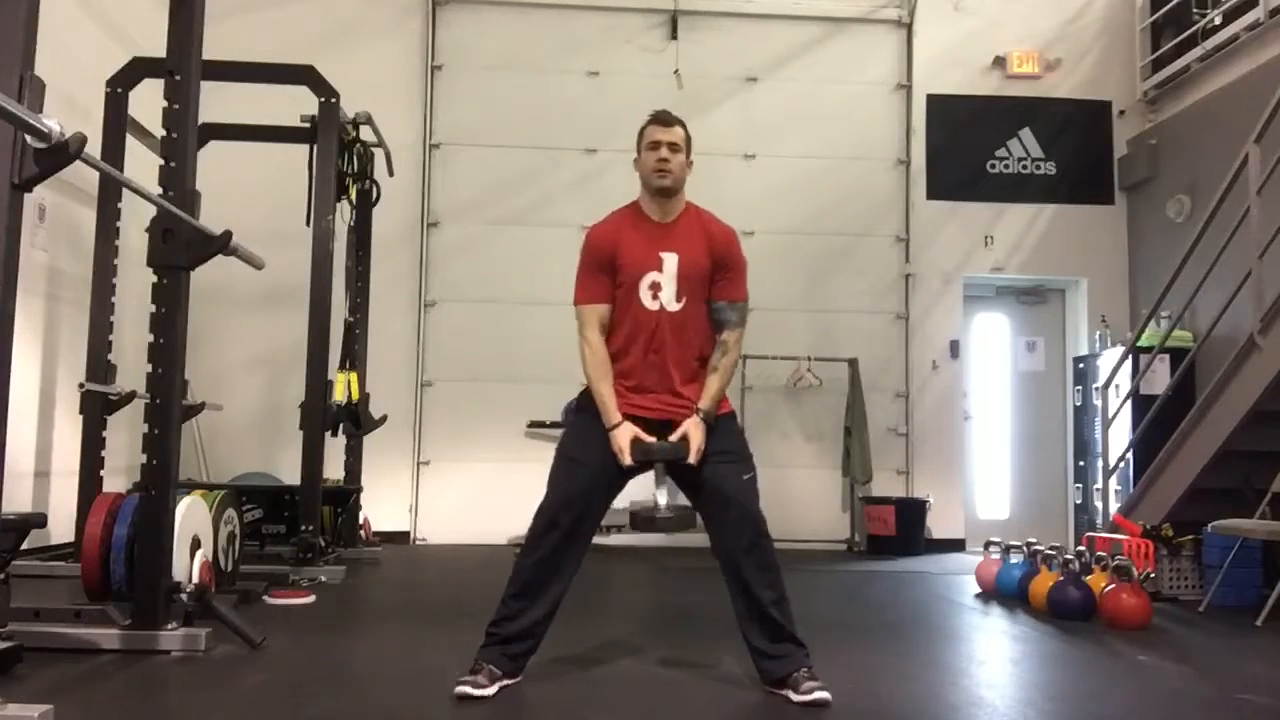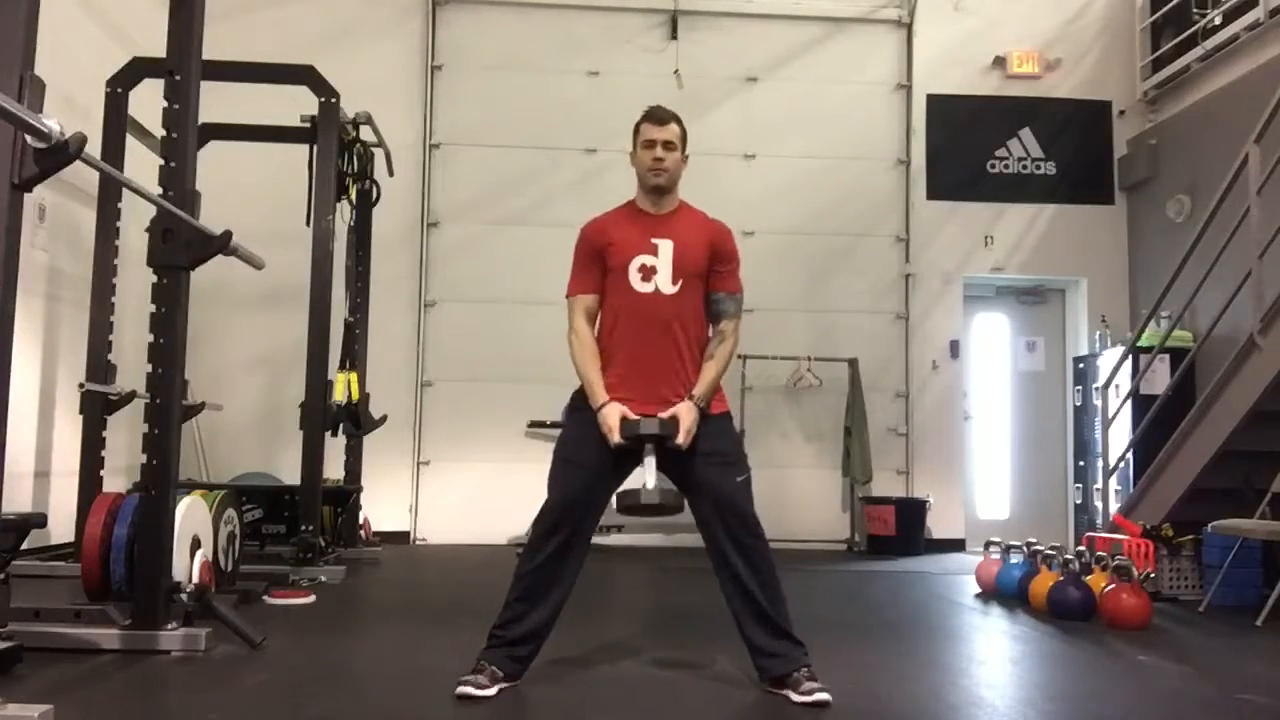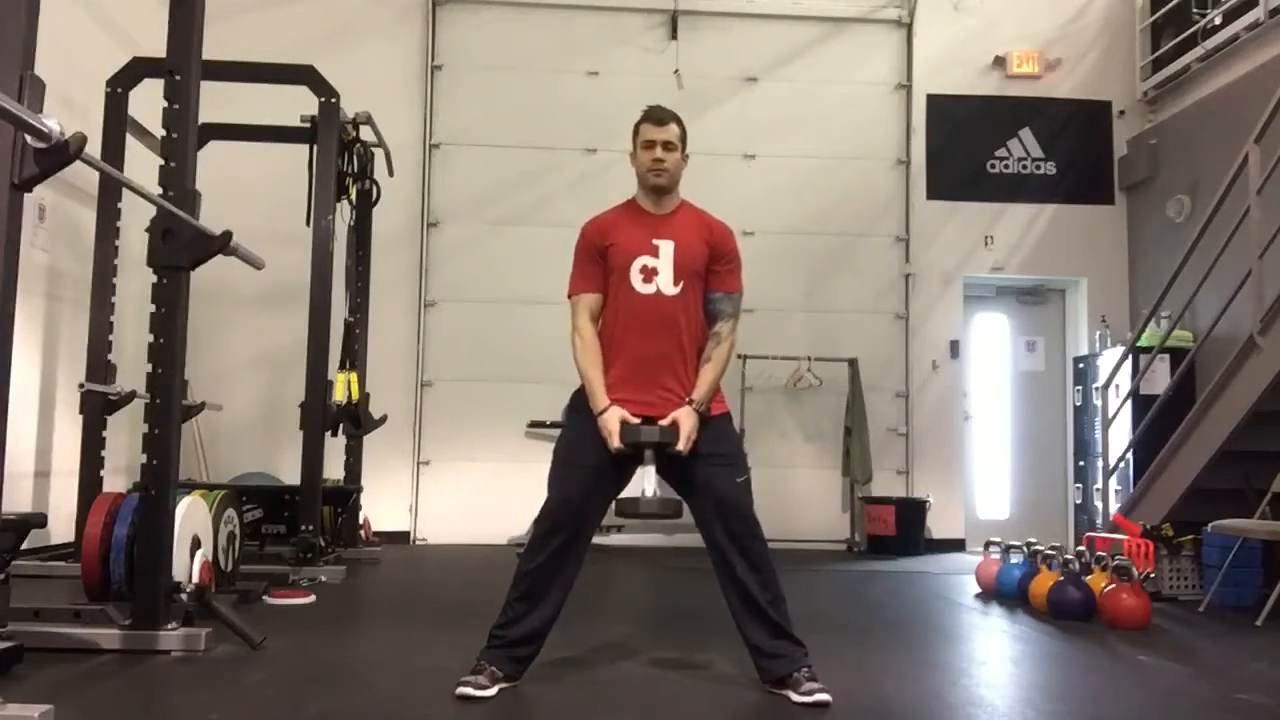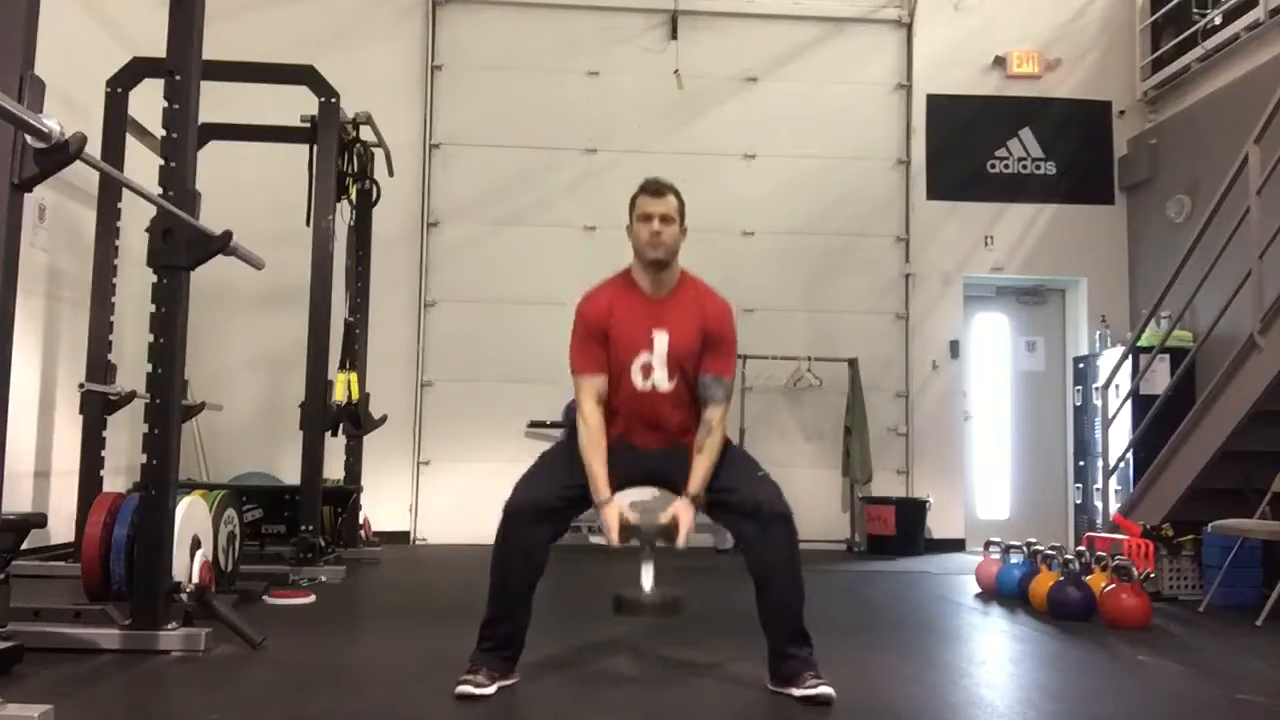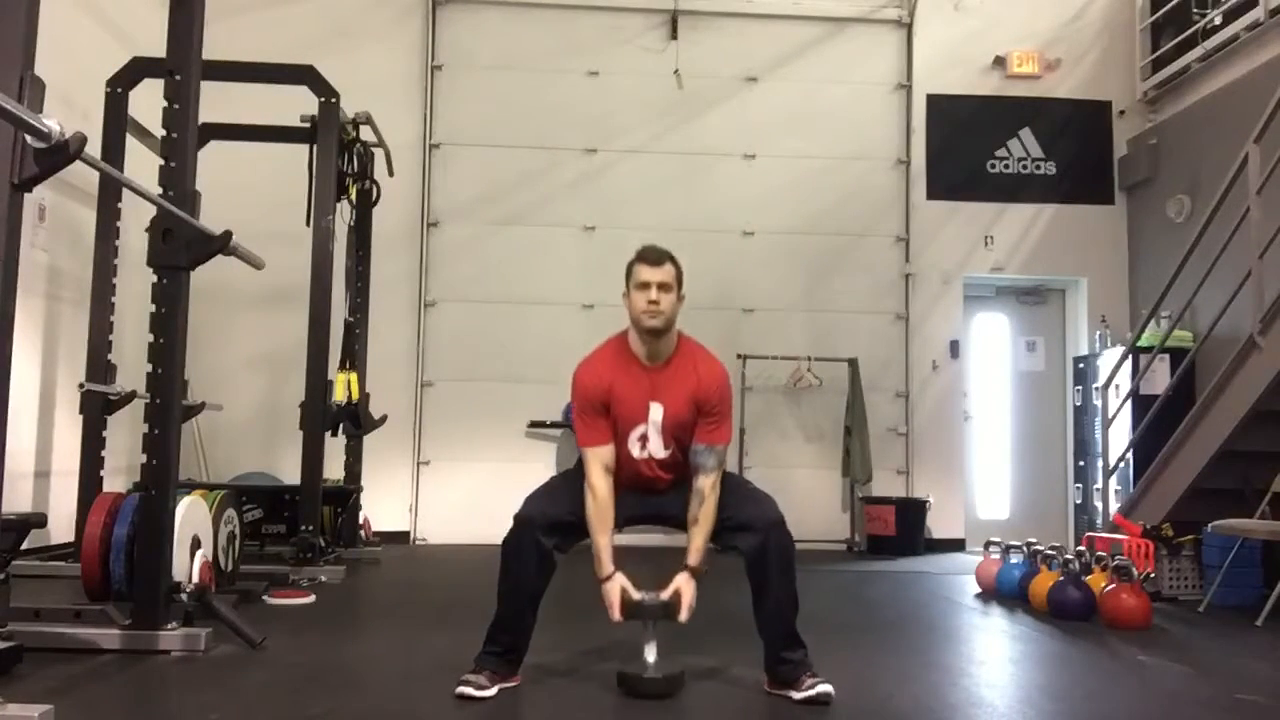
dt=0.4s
person 1, frame 1
left shoulder: (719, 239)
right shoulder: (605, 237)
left elbow: (730, 335)
right elbow: (592, 334)
left wrist: (702, 416)
right wrist: (614, 421)
left hip: (699, 413)
right hip: (614, 411)
left knee: (744, 531)
right knee: (557, 525)
left ankle: (787, 665)
right ankle: (499, 658)
person 1, frame 2
left shoulder: (713, 236)
right shoulder: (599, 233)
left elbow: (726, 328)
right elbow: (581, 324)
left wrist: (696, 402)
right wrist: (601, 403)
left hip: (696, 410)
right hip: (607, 408)
left knee: (738, 531)
right knee: (559, 528)
left ankle: (786, 666)
right ankle: (501, 659)
person 1, frame 3
left shoulder: (714, 235)
right shoulder: (600, 232)
left elbow: (724, 329)
right elbow: (584, 325)
left wrist: (696, 407)
right wrist: (603, 407)
left hip: (696, 410)
right hip: (609, 407)
left knee: (736, 530)
right knee: (561, 525)
left ankle: (786, 666)
right ankle: (501, 659)
person 1, frame 4
left shoulder: (712, 311)
right shoulder: (596, 307)
left elbow: (715, 412)
right elbow: (589, 407)
left wrist: (691, 497)
right wrist: (604, 498)
left hip: (685, 442)
right hip: (613, 439)
left knee: (770, 514)
right knee: (525, 510)
left ankle: (792, 666)
right ankle: (495, 659)
person 1, frame 5
left shoulder: (709, 376)
right shoulder: (594, 374)
left elbow: (706, 478)
right elbow: (599, 475)
left wrist: (691, 569)
right wrist: (607, 571)
left hip: (682, 483)
right hip: (618, 483)
left knee: (767, 527)
right knee: (532, 524)
left ankle: (788, 669)
right ankle: (498, 663)
